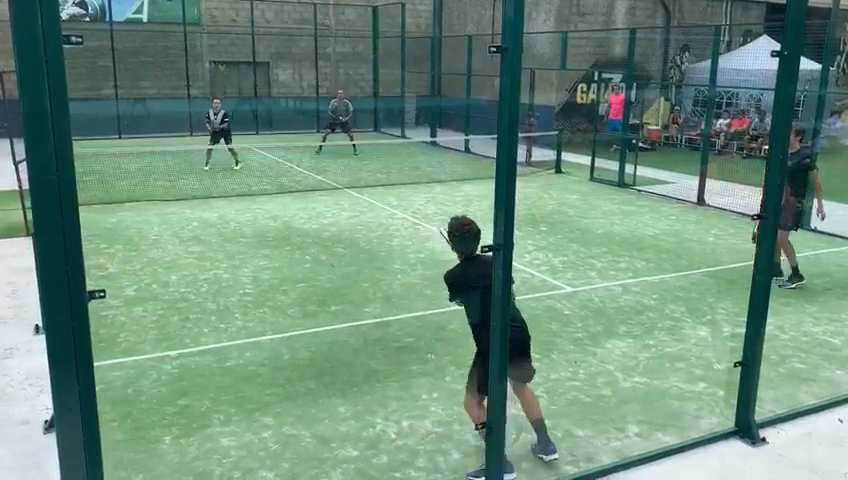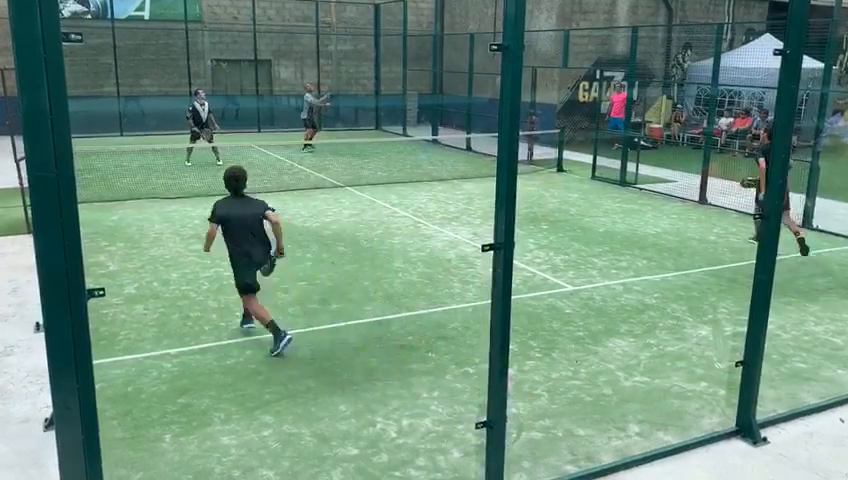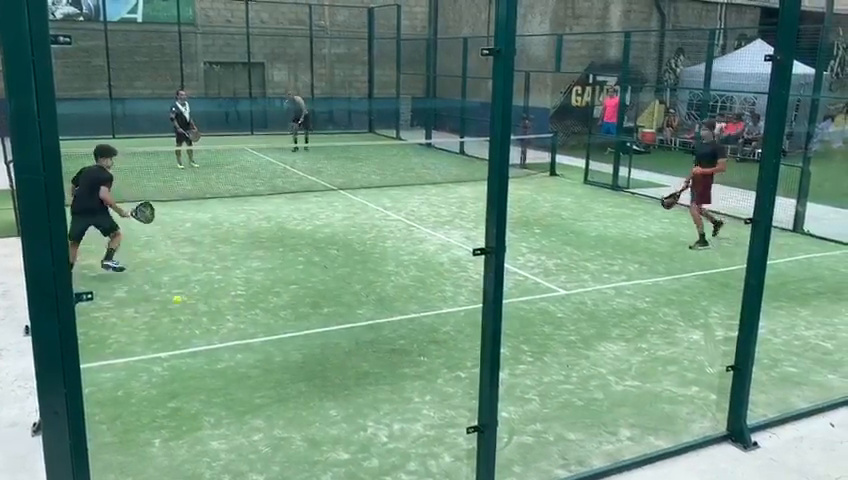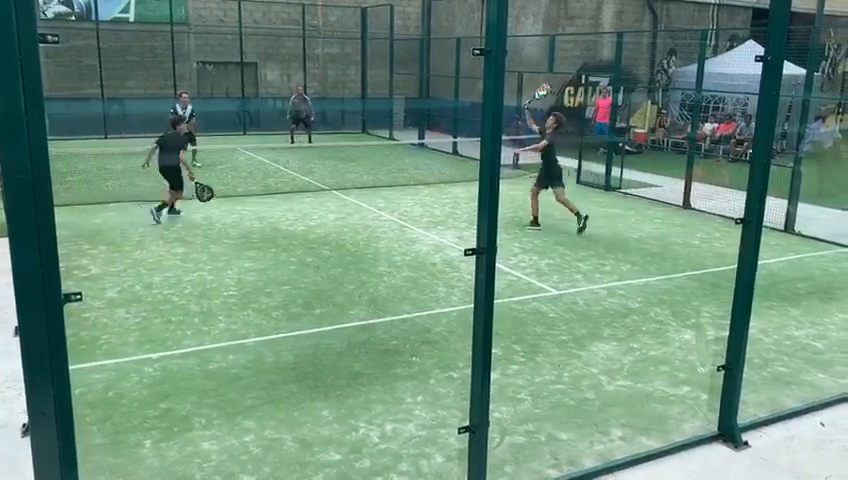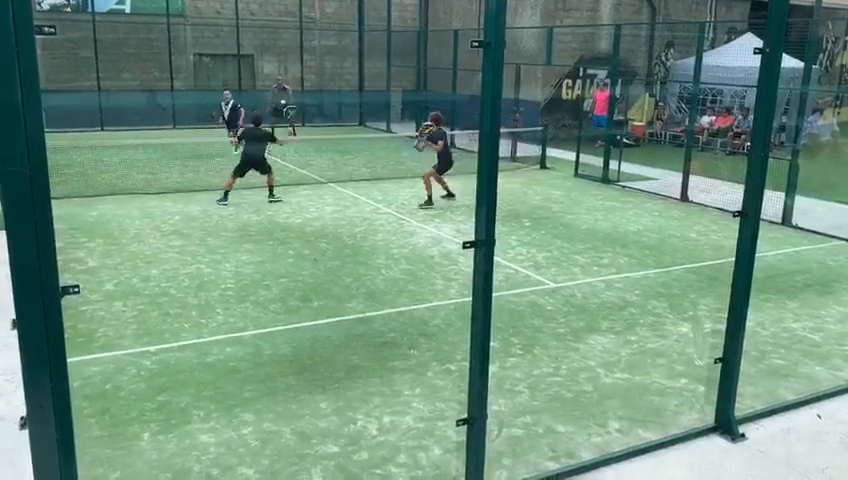
dt=1s
person 1, frame 1
left shoulder: (453, 277)
right shoulder: (495, 263)
left hip: (491, 344)
right hip: (519, 335)
left knee: (473, 402)
right knee: (521, 387)
right ankle: (545, 445)
person 1, frame 2
left shoulder: (220, 206)
right shoulder: (258, 204)
left elbow: (211, 233)
right elbow: (275, 220)
left wrist: (207, 247)
right wrist: (280, 245)
left hip: (242, 256)
right hip: (262, 254)
left knee: (249, 300)
left ankle: (278, 334)
right ankle: (247, 316)
person 1, frame 3
left shoulder: (84, 171)
right shoulder: (106, 175)
left elbow: (72, 189)
right elbow: (104, 195)
right wrist: (120, 211)
left hip: (78, 212)
right hip: (99, 213)
left knee: (73, 243)
right knee: (116, 235)
right ankle: (108, 259)
person 1, frame 4
left shoulder: (166, 136)
right shoulder: (183, 139)
left elbow: (153, 148)
right elbow: (182, 157)
left wrist: (147, 160)
right wrist: (190, 172)
left hip: (162, 167)
right hip: (173, 168)
left knee: (174, 189)
right knee: (178, 193)
left ankle: (171, 209)
right ankle: (158, 209)
person 1, frame 5
left shoulder: (246, 131)
right shoulder: (267, 133)
left elbow: (238, 141)
right elbow: (279, 142)
left hip: (246, 158)
right hip: (259, 159)
left knee: (233, 176)
right knee: (270, 173)
left ankle: (224, 198)
right ankle: (271, 195)
person 2, frame 1
left shoulder: (804, 156)
left elbow: (816, 181)
left wrist: (819, 205)
left hip: (795, 202)
right hip: (782, 199)
left knee: (781, 236)
left ankle: (797, 275)
right ankle: (776, 269)
person 2, frame 2
left shoulder: (763, 149)
left elbow: (762, 167)
left wrist: (762, 190)
left hip: (768, 185)
left knee: (759, 207)
right knee: (785, 217)
left ankle: (758, 236)
right ankle: (799, 236)
person 2, frame 3
left shoulder: (717, 147)
right shoulder: (698, 145)
left elbow: (722, 167)
left wrist: (702, 171)
right wrist: (689, 178)
left hip: (705, 180)
right hip: (696, 180)
left knee: (694, 209)
right knee: (698, 208)
left ankle: (703, 240)
right ankle: (716, 222)
person 2, frame 4
left shoulder: (551, 136)
right shoulder: (545, 132)
left elbow: (539, 146)
right elbow: (531, 125)
left wrist: (523, 150)
right wrist: (526, 111)
left hip: (549, 170)
right hip: (550, 169)
left knee: (534, 193)
right knee: (560, 198)
right ankle: (580, 216)
person 2, frame 5
left shoulder: (440, 133)
right shoulder: (432, 133)
left elbow: (438, 148)
left wrist: (427, 143)
left hip: (445, 161)
right hip: (443, 160)
left knee: (426, 175)
right knee: (435, 175)
left ankle: (429, 201)
right ankle: (450, 194)
